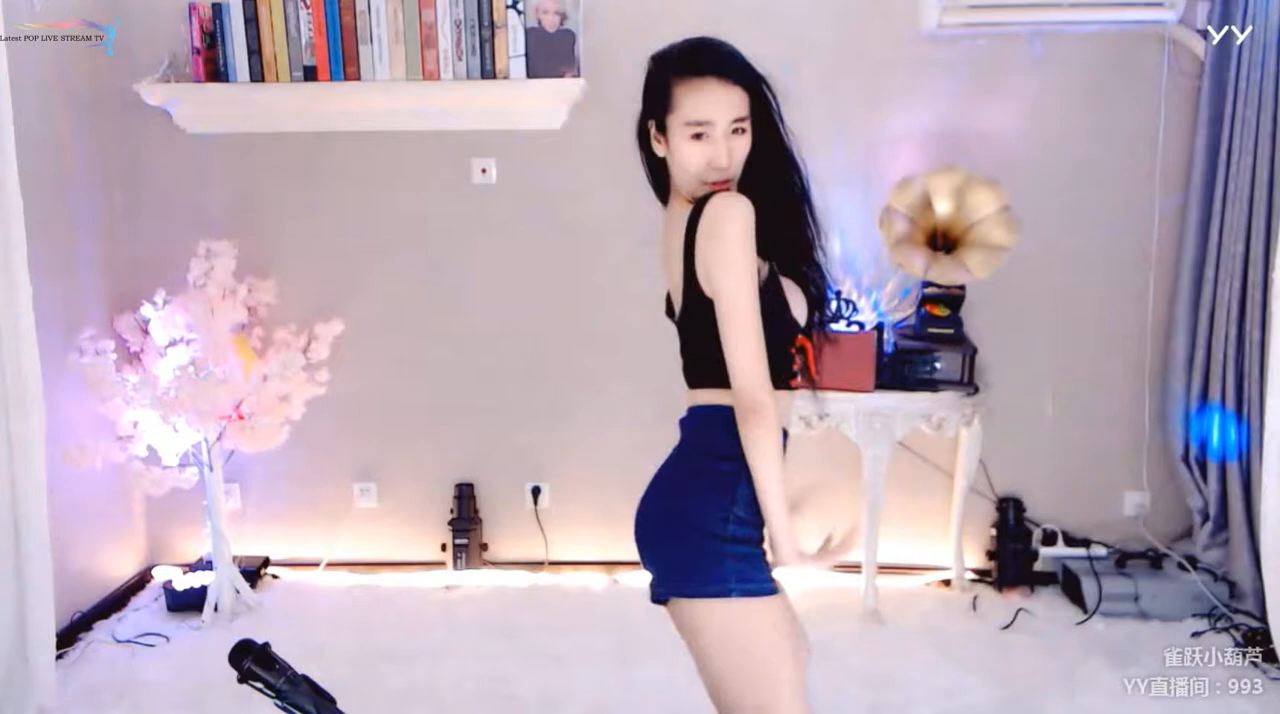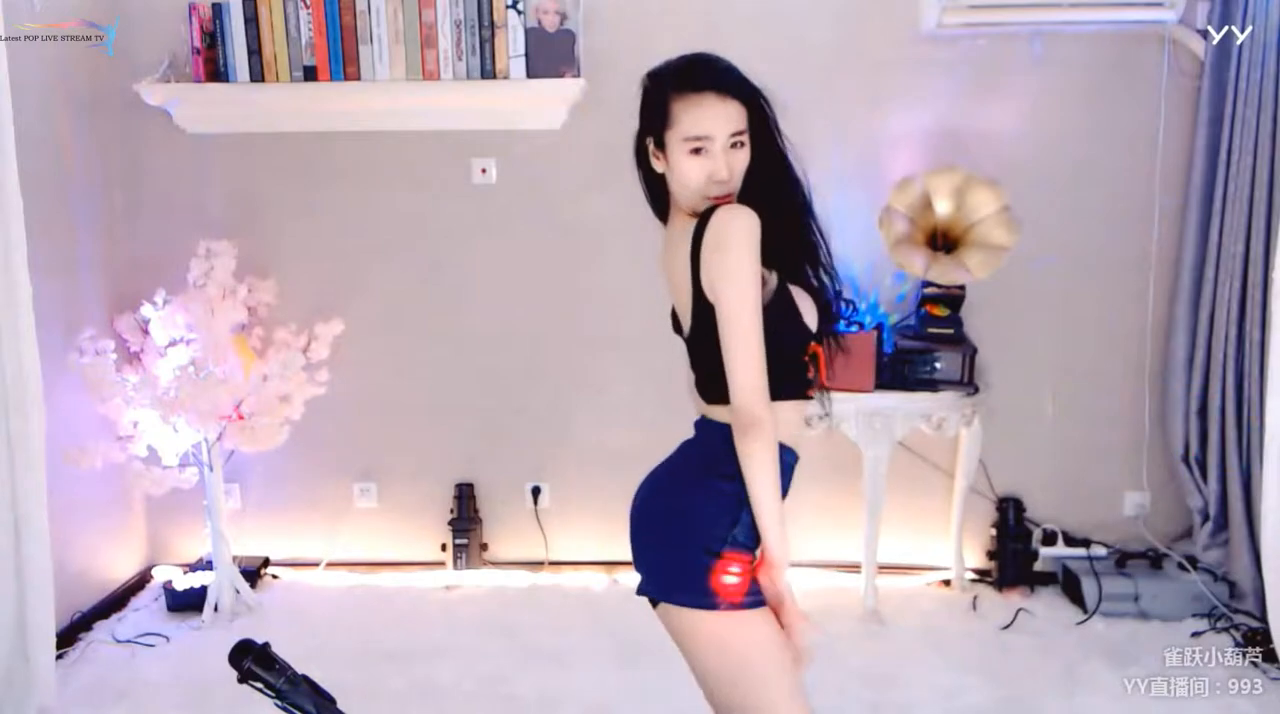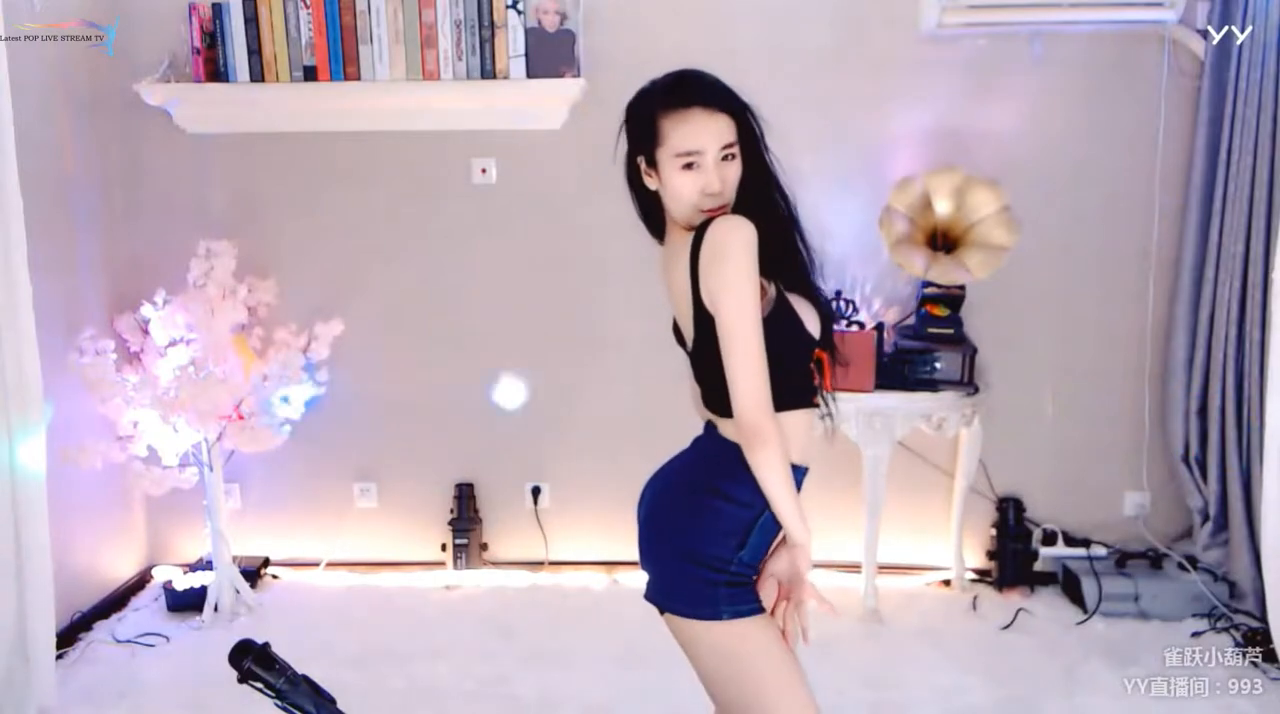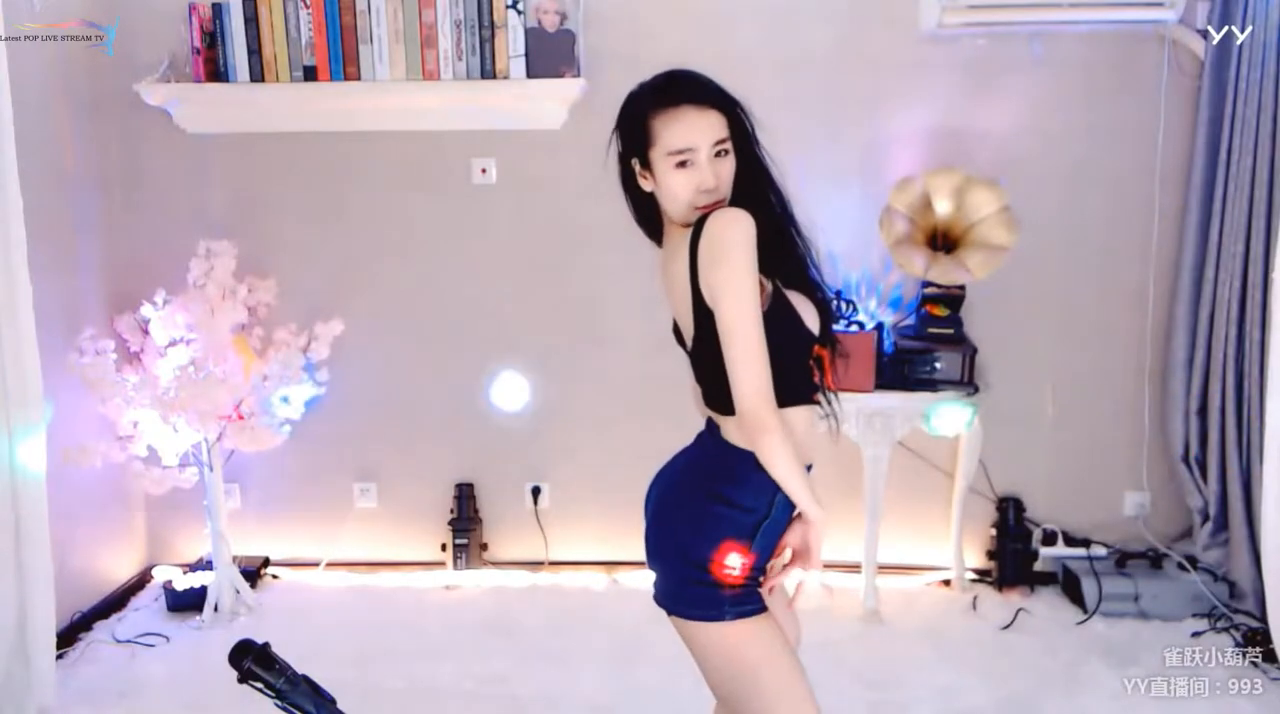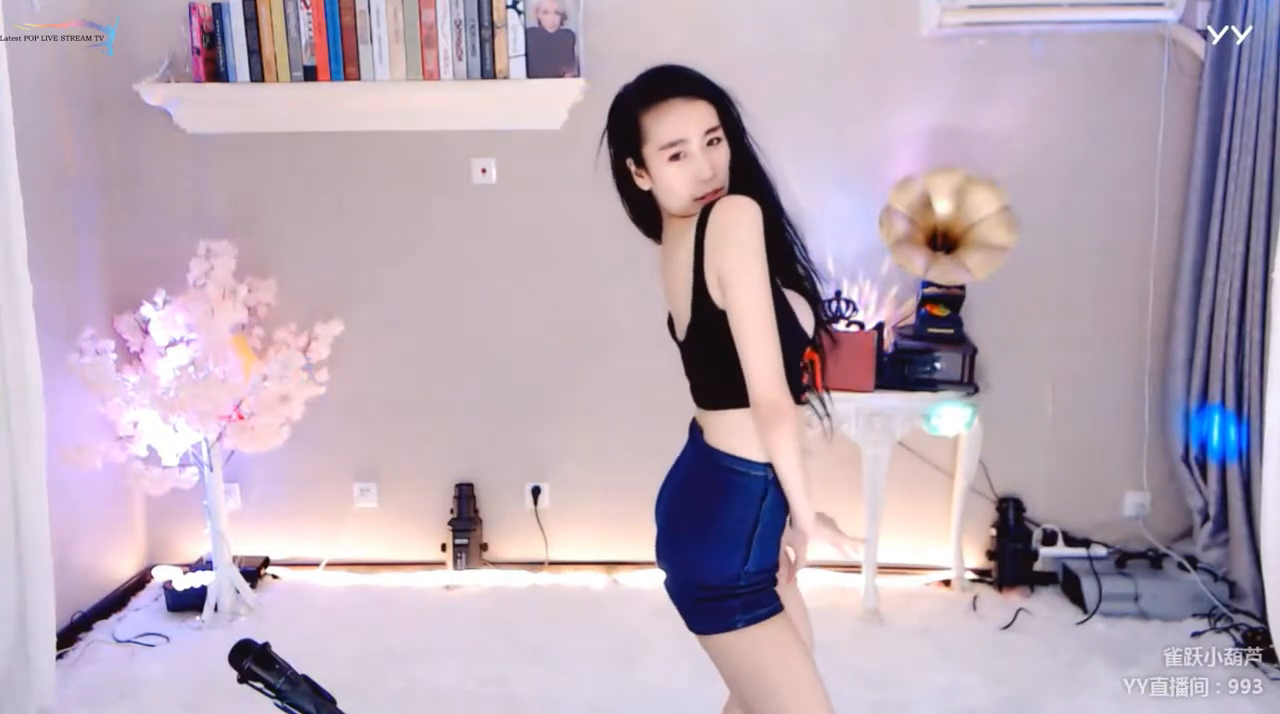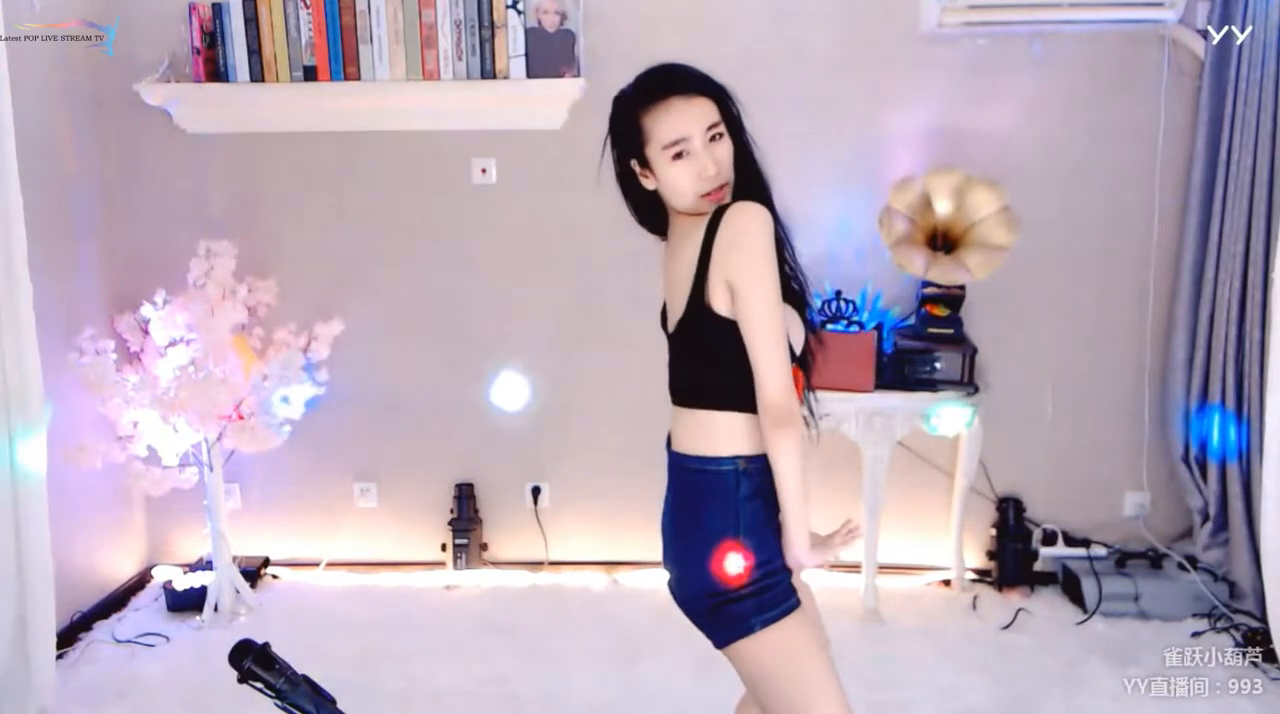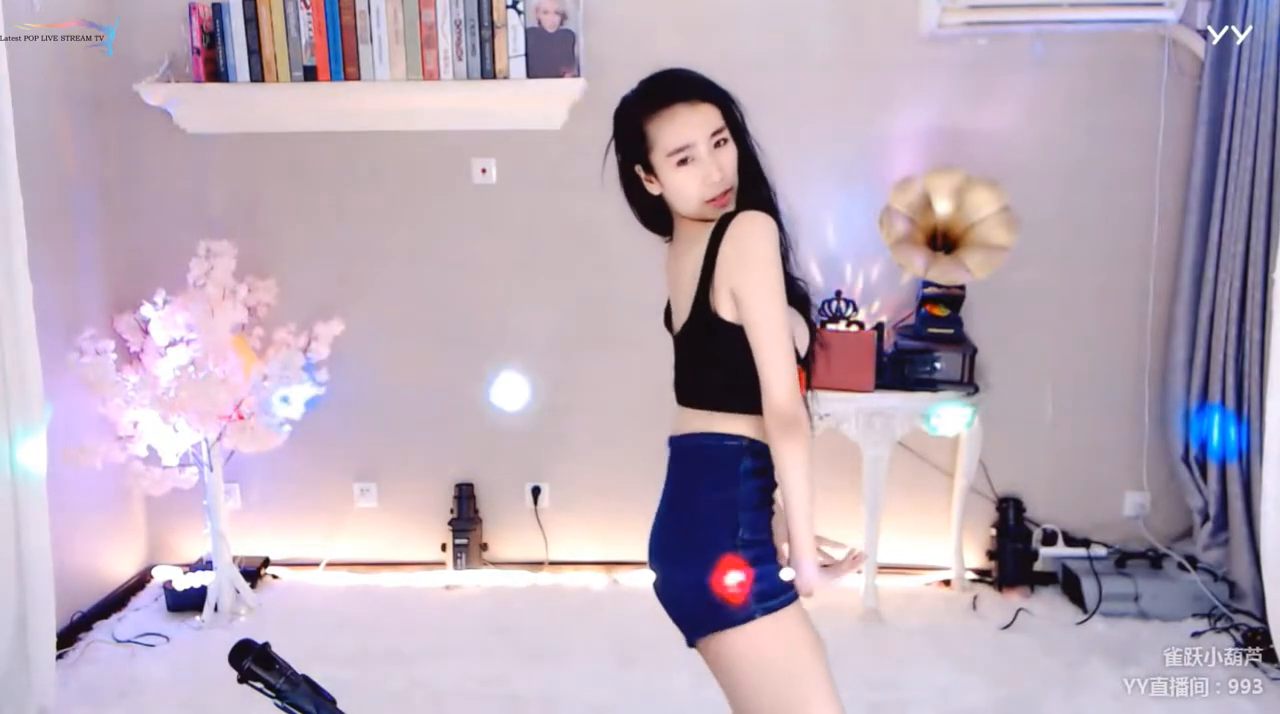
dt=0.3s
person 1, frame 1
left shoulder: (685, 215)
right shoulder: (729, 211)
right elbow: (752, 394)
right wrist: (781, 528)
left hip: (703, 491)
right hip: (717, 503)
person 1, frame 2
left shoulder: (683, 232)
right shoulder: (735, 223)
right elbow: (750, 412)
right wrist: (775, 552)
left hip: (695, 503)
right hip: (707, 522)
left knee: (775, 661)
person 1, frame 3
left shoulder: (684, 245)
right shoulder: (731, 236)
right elbow: (755, 421)
right wrist: (799, 536)
left hip: (701, 503)
right hip: (710, 529)
person 1, frame 4
left shoulder: (680, 244)
right shoulder: (731, 227)
right elbow: (758, 414)
right wrist: (811, 511)
left hip: (707, 499)
right hip: (716, 525)
left knee: (777, 648)
person 1, frame 5
left shoulder: (679, 239)
right shoulder: (735, 216)
right elbow: (771, 398)
right wrist: (808, 517)
left hip: (709, 492)
right hip: (730, 512)
person 1, frame 6
left shoulder: (685, 238)
right shoulder: (744, 222)
right elbow: (777, 405)
right wrist: (798, 536)
left hip: (714, 498)
right hip: (730, 511)
person 1, frame 7
left shoulder: (690, 245)
right shoulder: (748, 231)
right elbow: (784, 413)
right wrist: (805, 548)
left hip: (704, 503)
right hip: (721, 519)
